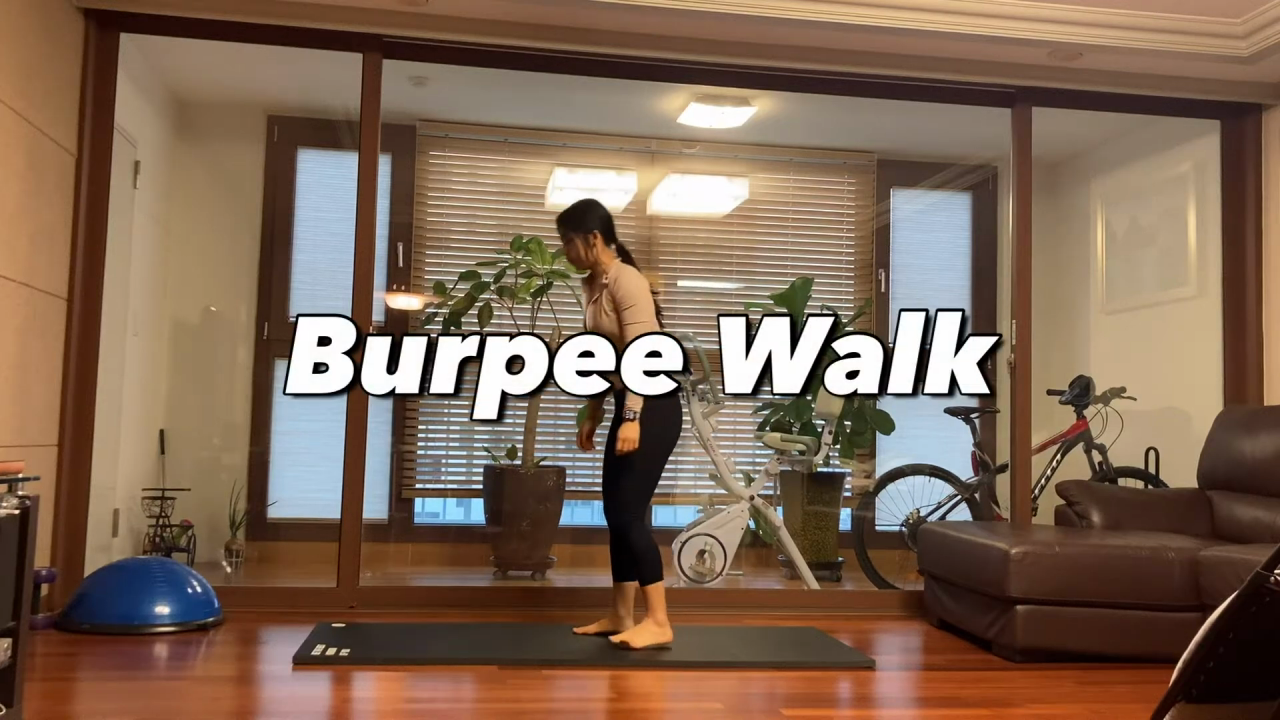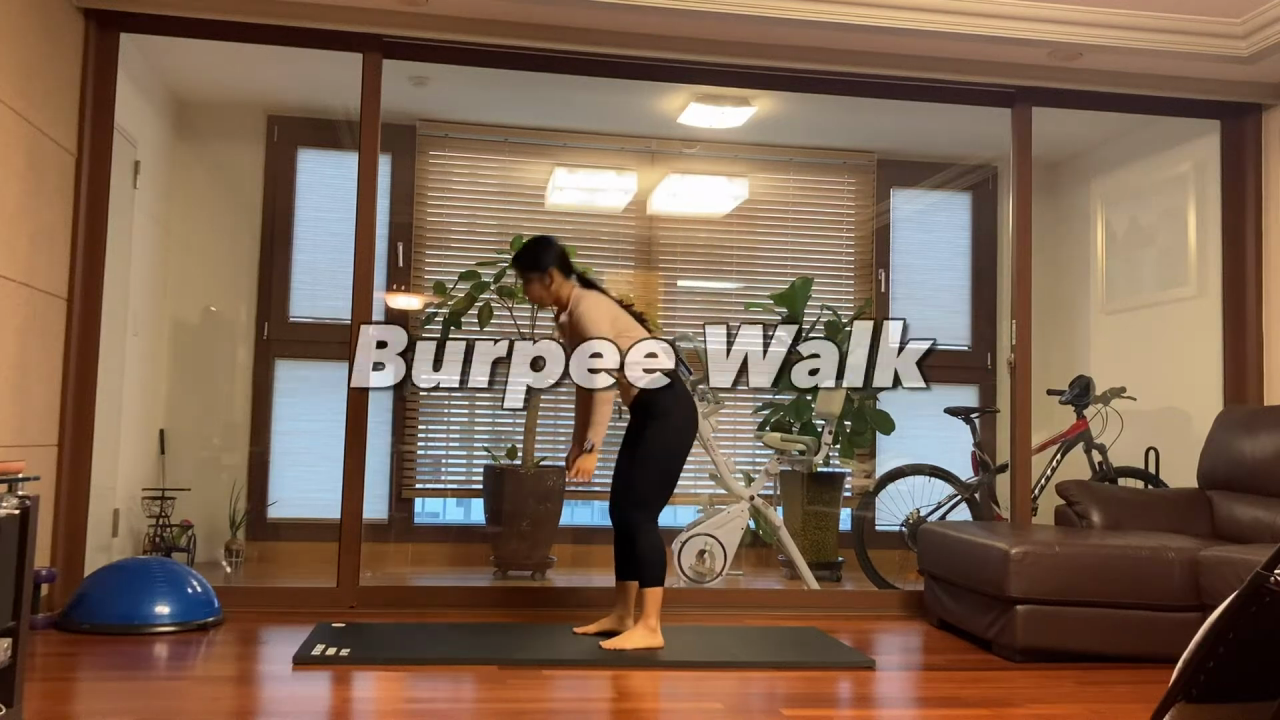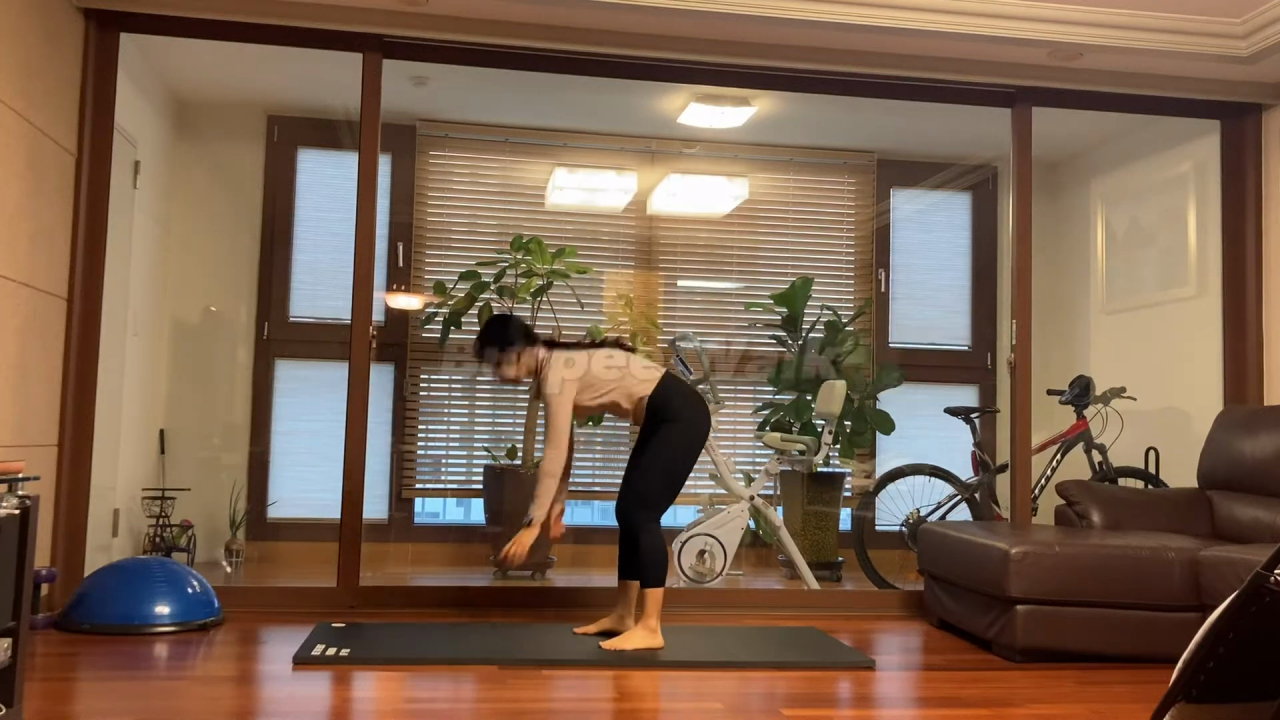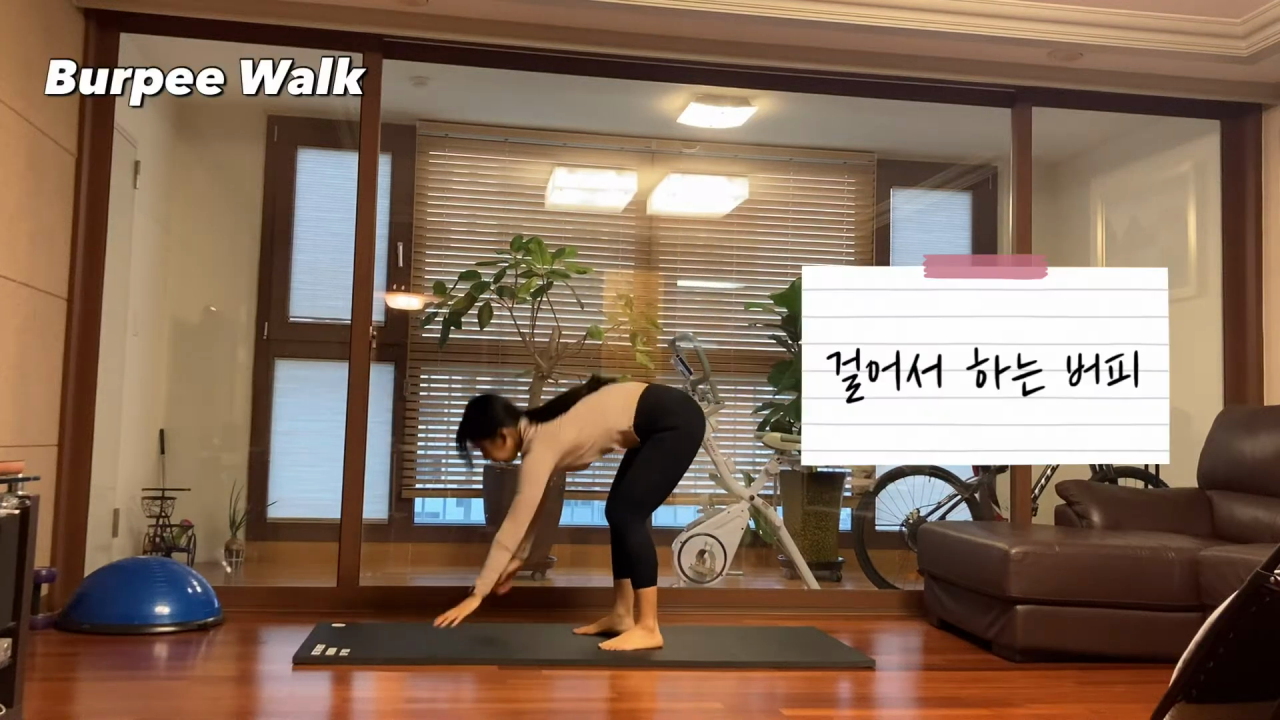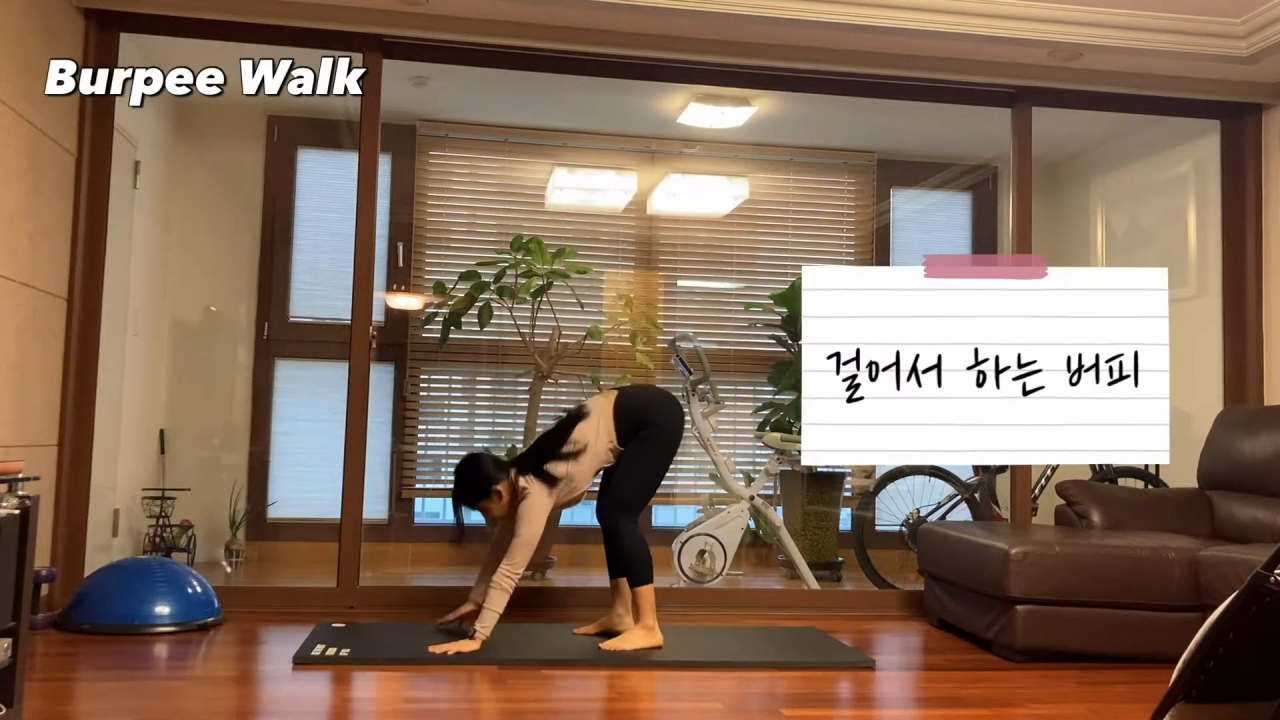
dt=0.2s
person 1, frame 1
left shoulder: (627, 281)
right shoulder: (593, 286)
left wrist: (632, 418)
right wrist: (592, 417)
left hip: (653, 408)
right hip: (627, 406)
left knee: (628, 511)
right knee: (617, 511)
left ankle: (658, 621)
right ankle: (620, 615)
person 1, frame 2
left shoulder: (588, 308)
right shoulder: (568, 317)
left elbow: (607, 382)
right elbow: (586, 386)
left wrist: (591, 449)
right wrist: (578, 443)
left hip: (668, 410)
right hip: (647, 411)
left knee: (638, 513)
right knee: (622, 511)
left ankle: (649, 627)
right ankle: (623, 615)
person 1, frame 3
left shoulder: (557, 374)
right shoulder: (553, 369)
left elbow: (554, 454)
right elbow: (560, 450)
left wrist: (532, 524)
right wrist: (556, 506)
left hip: (682, 416)
right hip: (661, 417)
left knee: (639, 510)
right knee: (628, 510)
left ankle: (650, 628)
right ankle: (623, 614)
person 1, frame 4
left shoulder: (540, 444)
right shoulder: (534, 433)
left elbow: (514, 524)
right elbow: (534, 506)
left wrist: (476, 595)
right wrist: (517, 559)
left hip: (676, 421)
right hip: (658, 422)
left knee: (627, 514)
right knee: (619, 512)
left ankle: (648, 629)
right ankle: (623, 614)
person 1, frame 5
left shoulder: (534, 493)
right shoulder: (519, 480)
left elbow: (510, 570)
right elbow: (502, 548)
left wrist: (477, 636)
right wrist: (475, 601)
left hip: (655, 418)
right hip: (634, 416)
left knee: (616, 516)
right knee: (610, 514)
left ankle: (647, 627)
right ankle: (622, 615)
